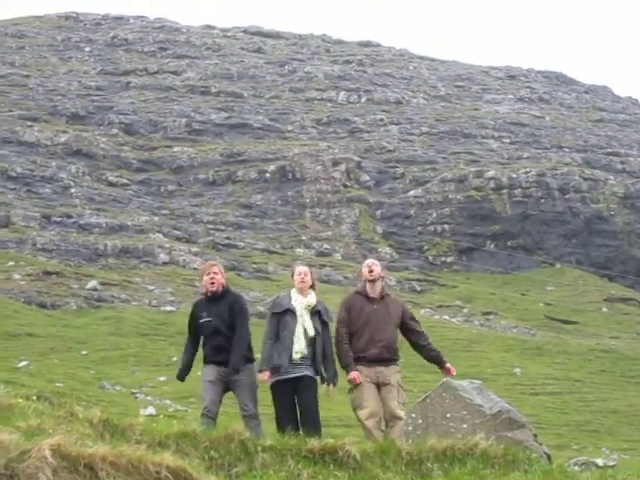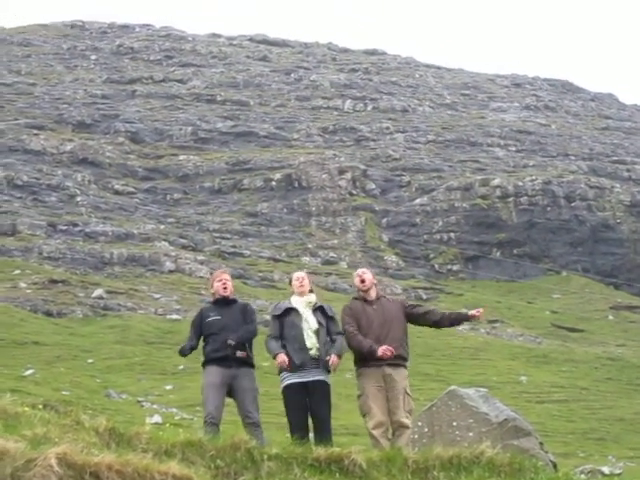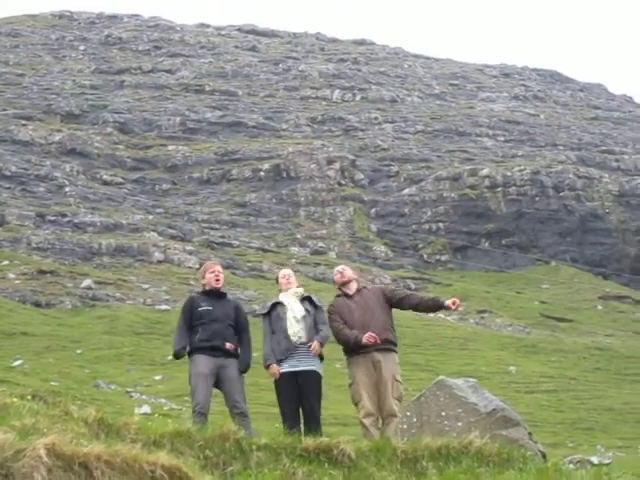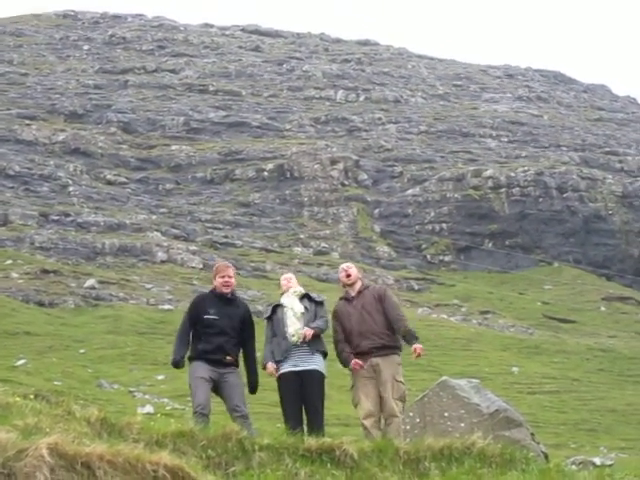
dt=0.3s
person 1, frame 1
left shoulder: (396, 304)
right shoulder: (350, 302)
left elbow: (417, 335)
right elbow: (342, 338)
left wrist: (440, 361)
right wrist: (350, 368)
left hip: (389, 367)
right hip: (361, 368)
left knee: (395, 414)
right knee: (369, 414)
person 1, frame 2
left shoulder: (397, 305)
right shoulder: (351, 308)
left elbow: (429, 316)
right elbow: (352, 337)
left wrist: (464, 316)
right wrist: (374, 349)
left hip: (397, 370)
right hip: (370, 371)
left knee: (402, 421)
right knee: (377, 423)
person 1, frame 3
left shoulder: (379, 292)
right shoulder: (336, 305)
left elbow: (408, 299)
right elbow: (340, 332)
left wrist: (441, 303)
right wrist: (360, 338)
left hip: (387, 355)
right hip: (359, 359)
left knee: (391, 408)
right knee: (367, 411)
person 1, frame 4
left shoulder: (379, 293)
right shoulder: (339, 308)
left elbow: (396, 316)
right elbow: (339, 341)
left wrist: (413, 339)
right wrist: (348, 360)
left hip: (388, 358)
right hip: (361, 364)
left knee: (393, 410)
right knee: (367, 413)
person 2, frame 1
left shoulder: (235, 300)
right shoulder: (199, 306)
left elbow: (242, 332)
right elbow: (193, 338)
left wrist: (236, 362)
right wrist: (185, 365)
left hip: (241, 365)
right hip: (213, 366)
left knee: (250, 411)
right knee: (208, 411)
person 2, frame 2
left shoulder: (244, 308)
right shoulder: (205, 312)
left elbow: (252, 329)
right elbow: (194, 336)
left wrist: (236, 339)
right wrist: (187, 347)
left hip: (242, 368)
right hip: (214, 367)
left knee: (251, 418)
right knee: (211, 417)
person 2, frame 3
left shoulder: (233, 305)
right shoulder: (194, 301)
left elbow: (243, 333)
right elbow: (183, 327)
left wrist: (246, 358)
right wrist: (179, 347)
left hip: (229, 359)
right hip: (202, 357)
left knee: (239, 408)
right knee: (200, 407)
person 2, frame 4
left shoulder: (242, 308)
right shoulder: (201, 301)
left elbow: (248, 344)
right elbow: (185, 329)
left wrist: (253, 378)
right wrist: (179, 354)
left hip: (229, 368)
right hip: (202, 364)
left knee: (240, 412)
right knee: (201, 409)
person 3, frame 1
left shoulder: (319, 309)
right shoulder: (280, 303)
left elbow: (326, 343)
right elbow: (269, 338)
left wrist: (331, 376)
right wrist: (265, 367)
left hip: (307, 370)
right hip: (281, 370)
left knee: (310, 413)
right knee: (285, 418)
person 3, frame 2
left shoulder: (323, 309)
right shoulder: (282, 309)
left elbow: (337, 335)
right elbow: (271, 338)
left wrist: (336, 352)
right wrist: (278, 352)
left hip: (318, 372)
right hip: (292, 372)
left knee: (322, 419)
right knee: (297, 422)
person 3, frame 3
left shoulder: (312, 302)
right shoulder: (272, 308)
left elbow: (323, 325)
right elbow: (268, 337)
left wrist: (320, 339)
right wrist: (270, 361)
left hip: (309, 360)
right hip: (284, 362)
left knee: (312, 409)
right knee: (288, 412)
person 3, frame 4
left shoulder: (313, 300)
right shoulder: (275, 310)
left elbow: (324, 320)
right elbow: (269, 339)
left wrist: (312, 328)
right wrist: (268, 360)
left hip: (311, 358)
right hip: (286, 361)
left knee: (314, 408)
right knee: (291, 411)
